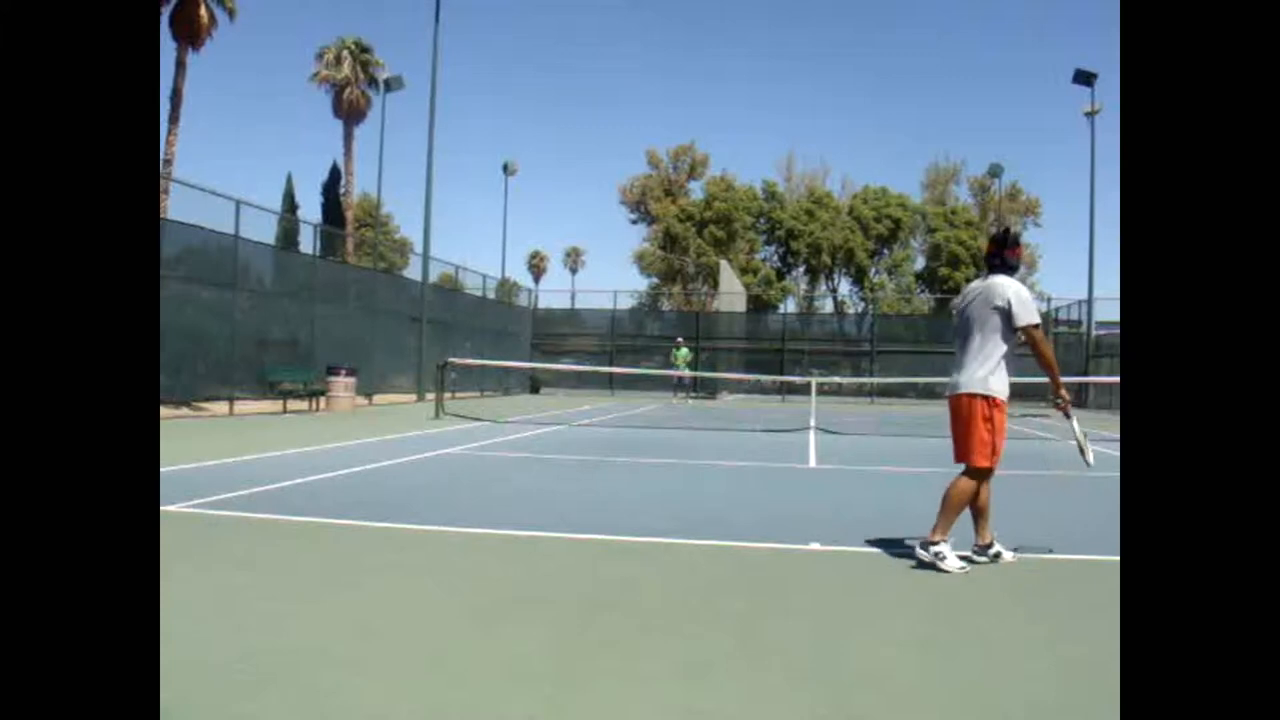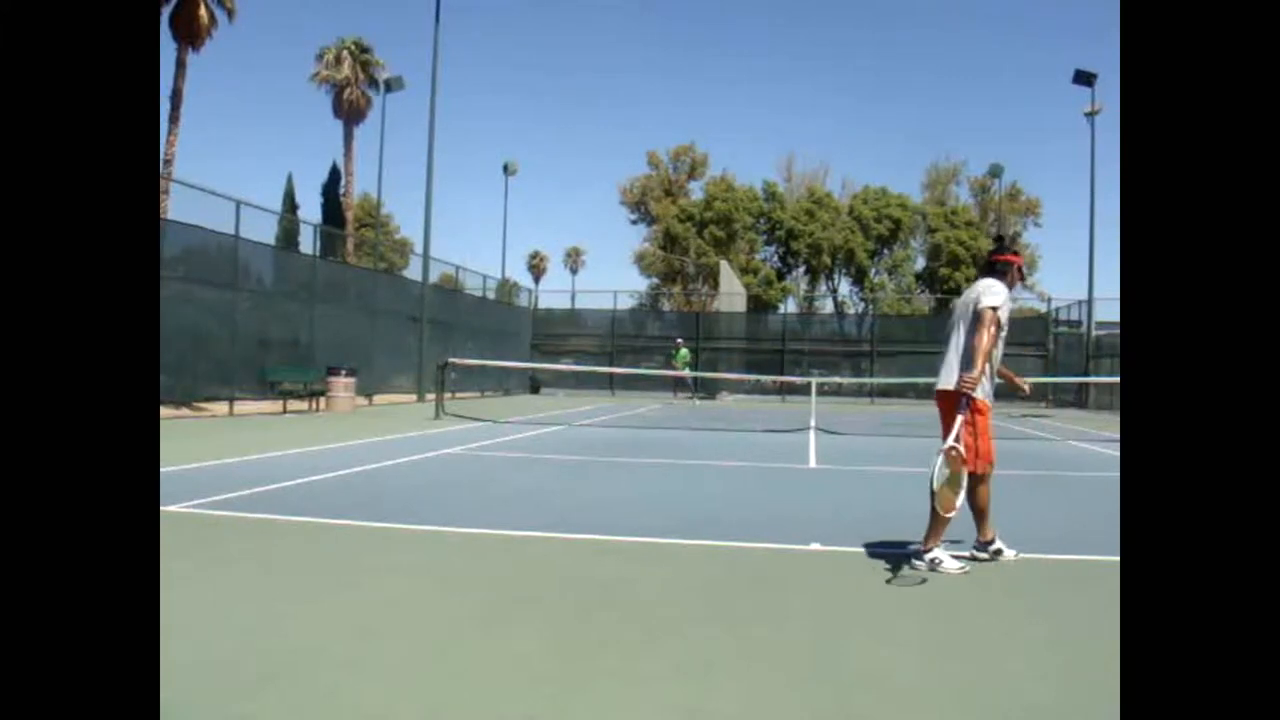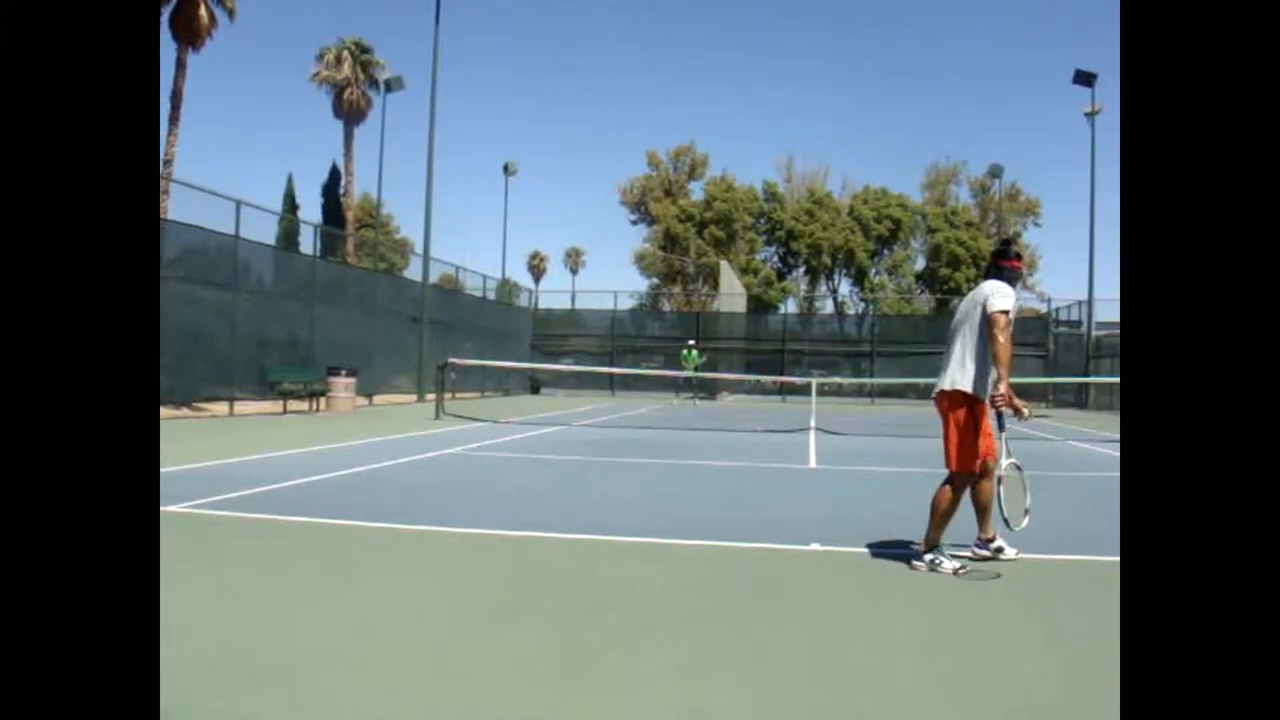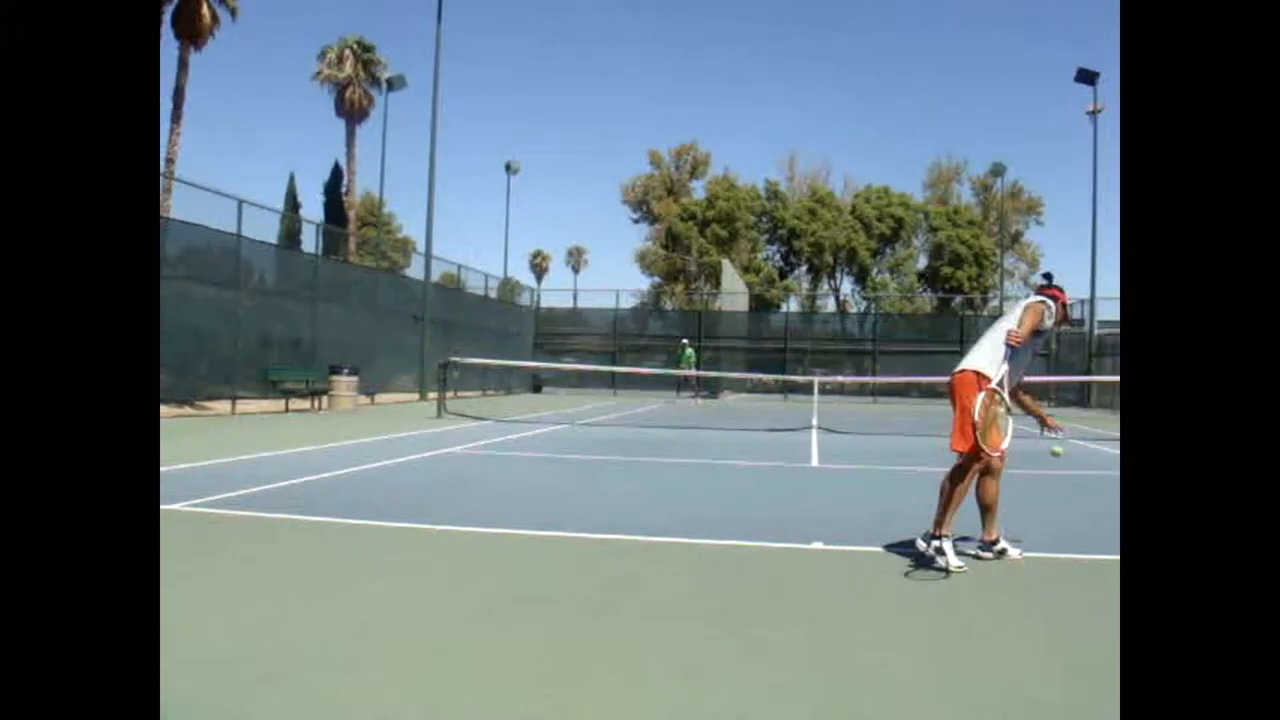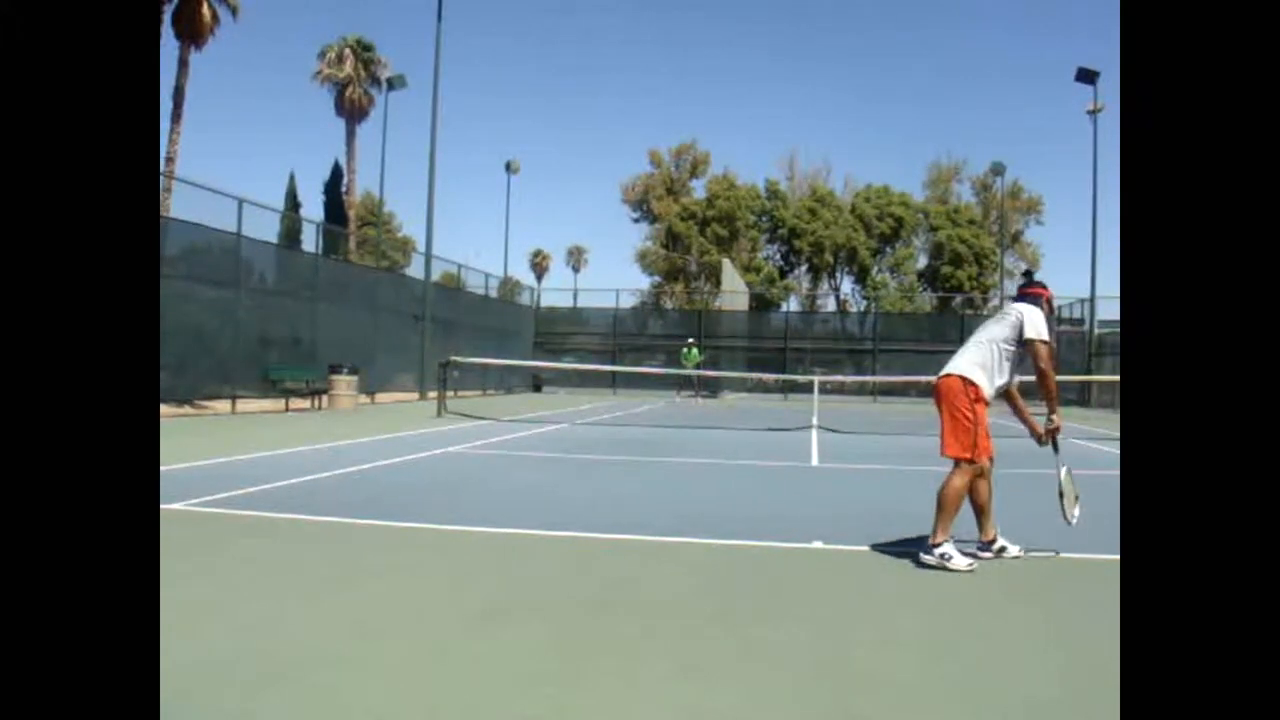
dt=0.7s
person 1, frame 1
left shoulder: (969, 291)
right shoulder: (1013, 290)
right elbow: (1038, 344)
right wrist: (1058, 386)
left hip: (961, 387)
right hip: (984, 390)
left knee: (980, 470)
right knee: (978, 469)
left ankle: (984, 543)
right ankle: (934, 541)
person 1, frame 2
left shoulder: (978, 292)
right shoulder: (995, 290)
right elbow: (987, 329)
left wrist: (1010, 378)
right wrist: (976, 372)
left hip: (968, 392)
right hip: (963, 392)
left knee: (982, 468)
right knee: (964, 471)
left ankle: (986, 540)
right ankle: (928, 549)
person 1, frame 3
left shoulder: (978, 295)
right shoulder: (1001, 291)
right elbow: (1000, 333)
left wrist: (1012, 400)
right wrist: (1004, 383)
left hip: (967, 393)
right hip: (963, 393)
left knee: (985, 465)
right knee: (963, 473)
left ankle: (986, 539)
right ankle: (928, 551)
person 1, frame 4
left shoulder: (1030, 339)
right shoulder: (1045, 304)
left elbow: (1014, 391)
right elbow: (1034, 310)
left wrist: (1042, 417)
right wrist: (1024, 332)
left hip: (983, 385)
right hip: (976, 378)
left knee: (993, 463)
right knee: (971, 459)
left ankle: (990, 541)
right ankle: (937, 537)
person 1, frame 5
left shoulder: (1011, 324)
right shoulder: (1031, 312)
left elbow: (1009, 389)
right elbow: (1043, 365)
left wrist: (1034, 427)
right wrist: (1053, 413)
left hip: (962, 385)
right hip: (964, 383)
left knee: (983, 465)
right knee: (967, 465)
left ankle: (988, 540)
right ankle: (937, 544)
